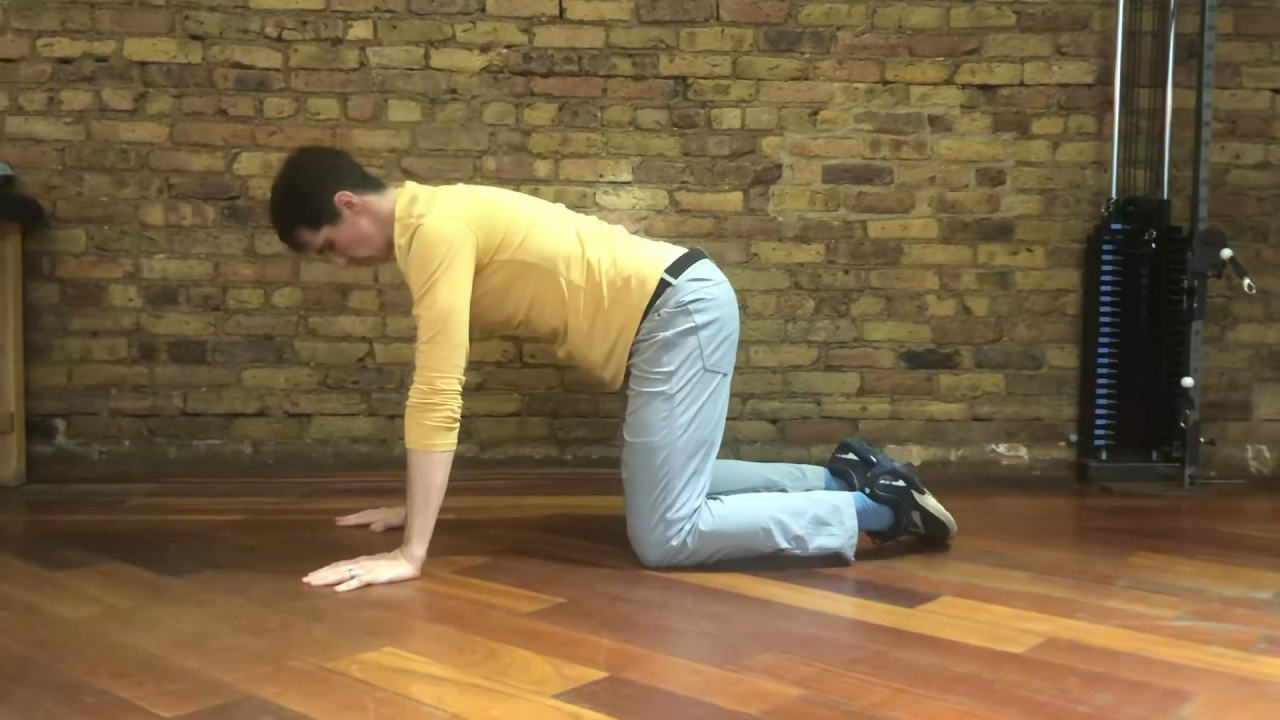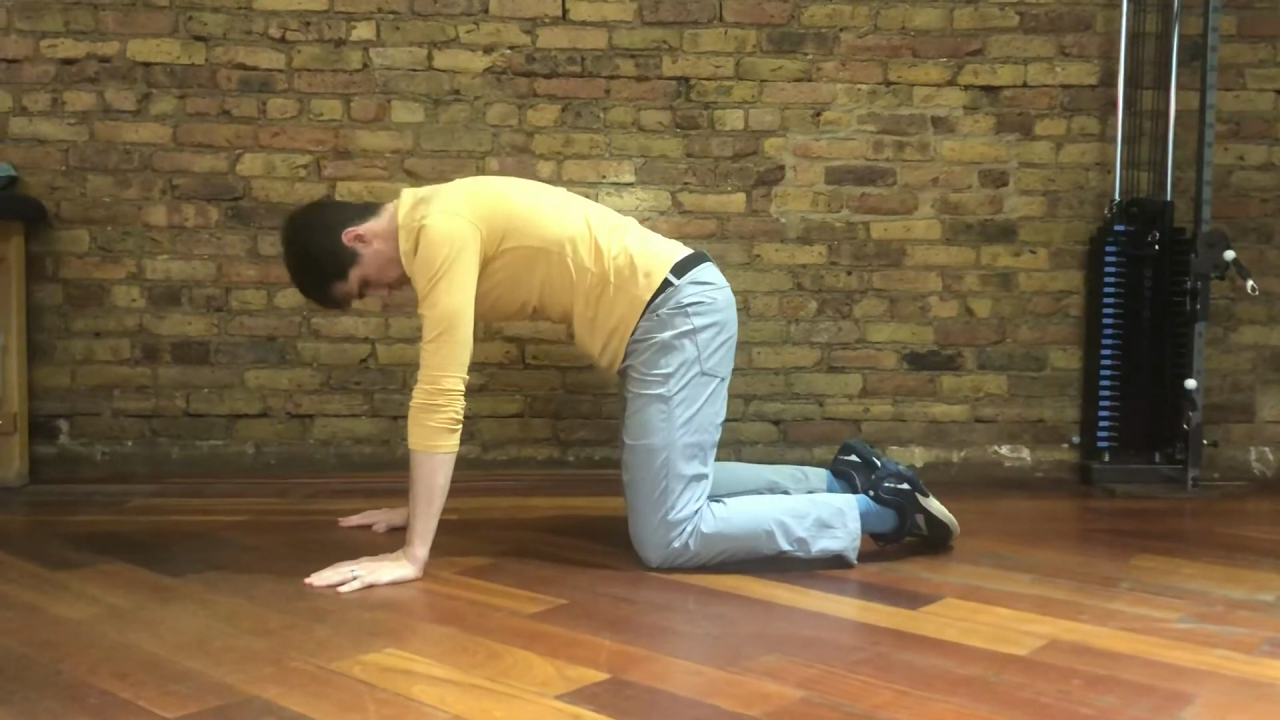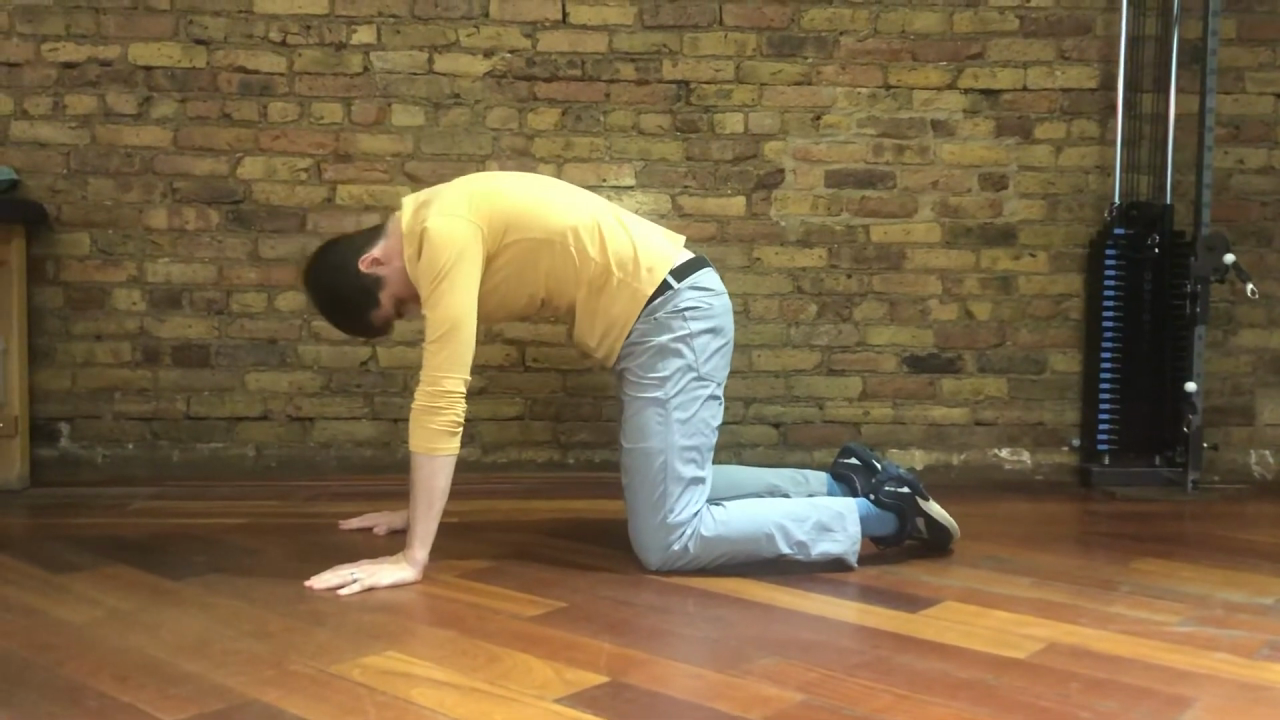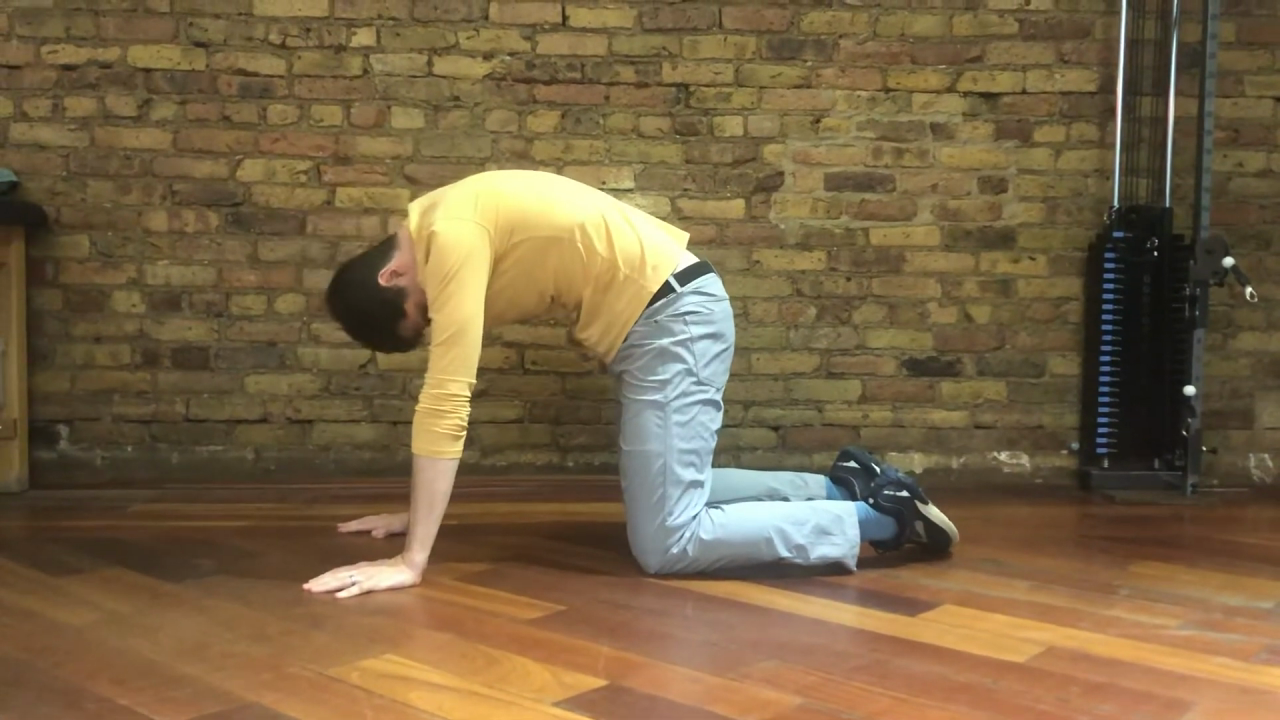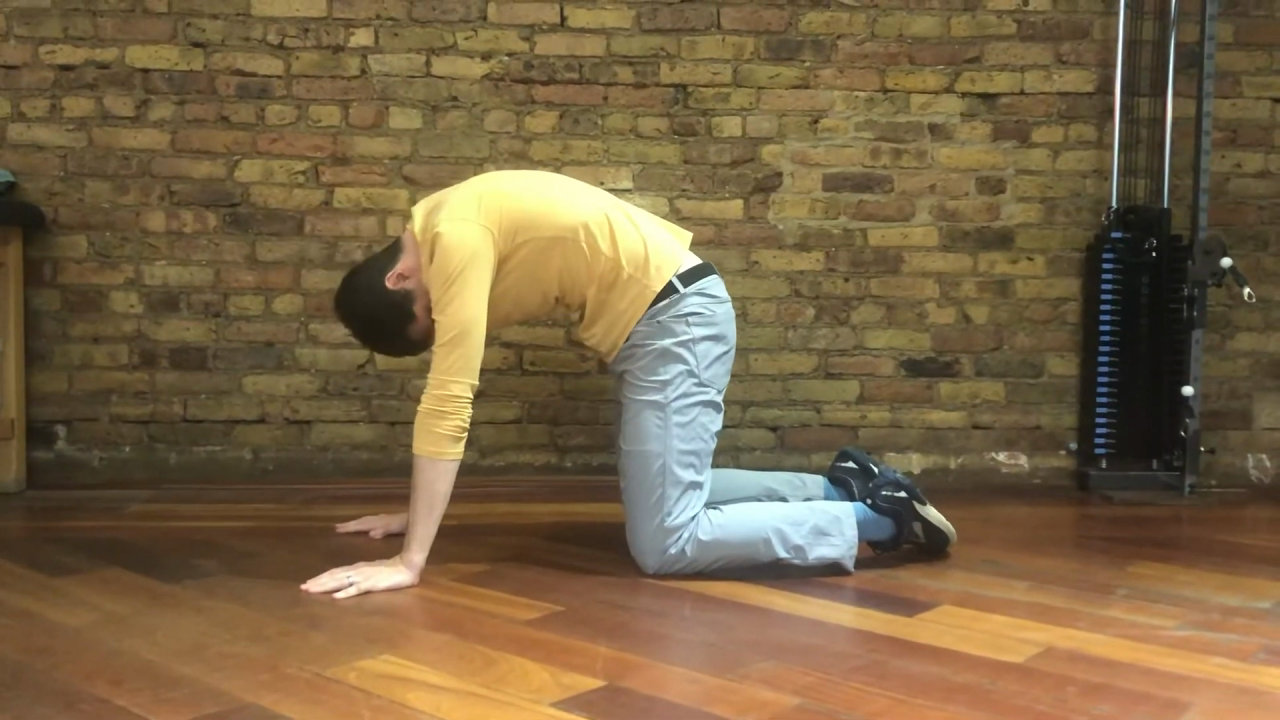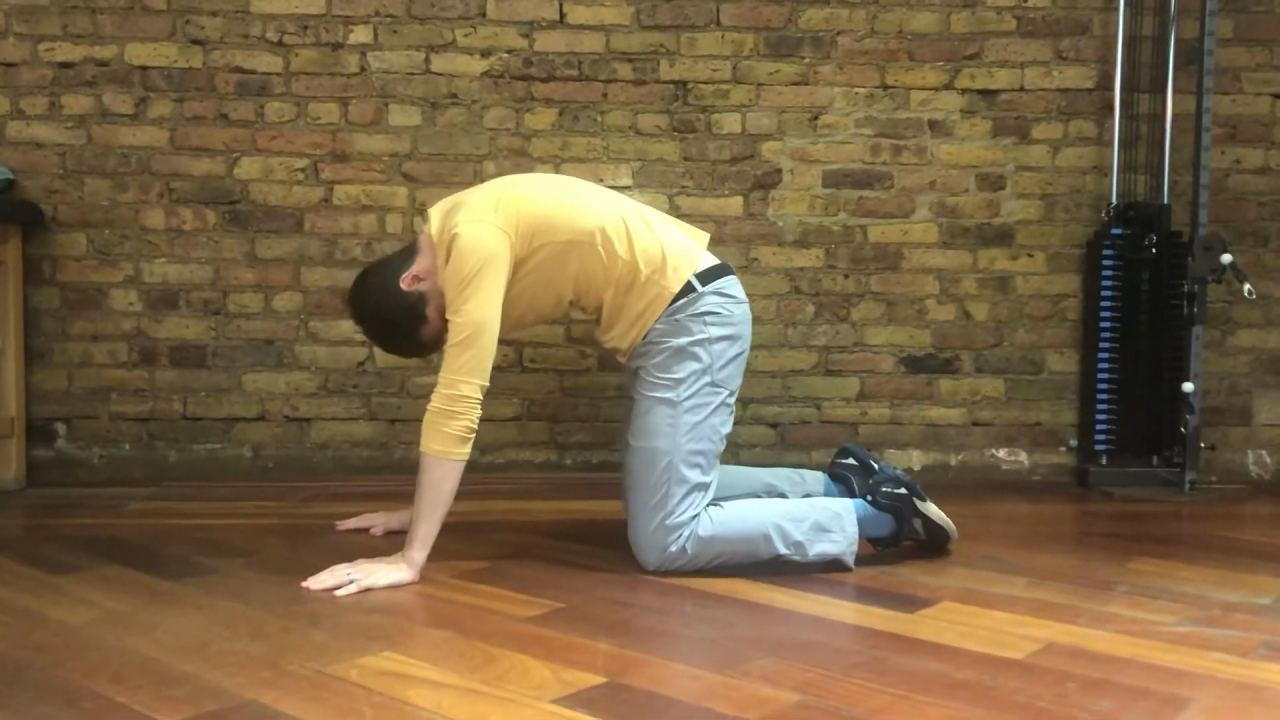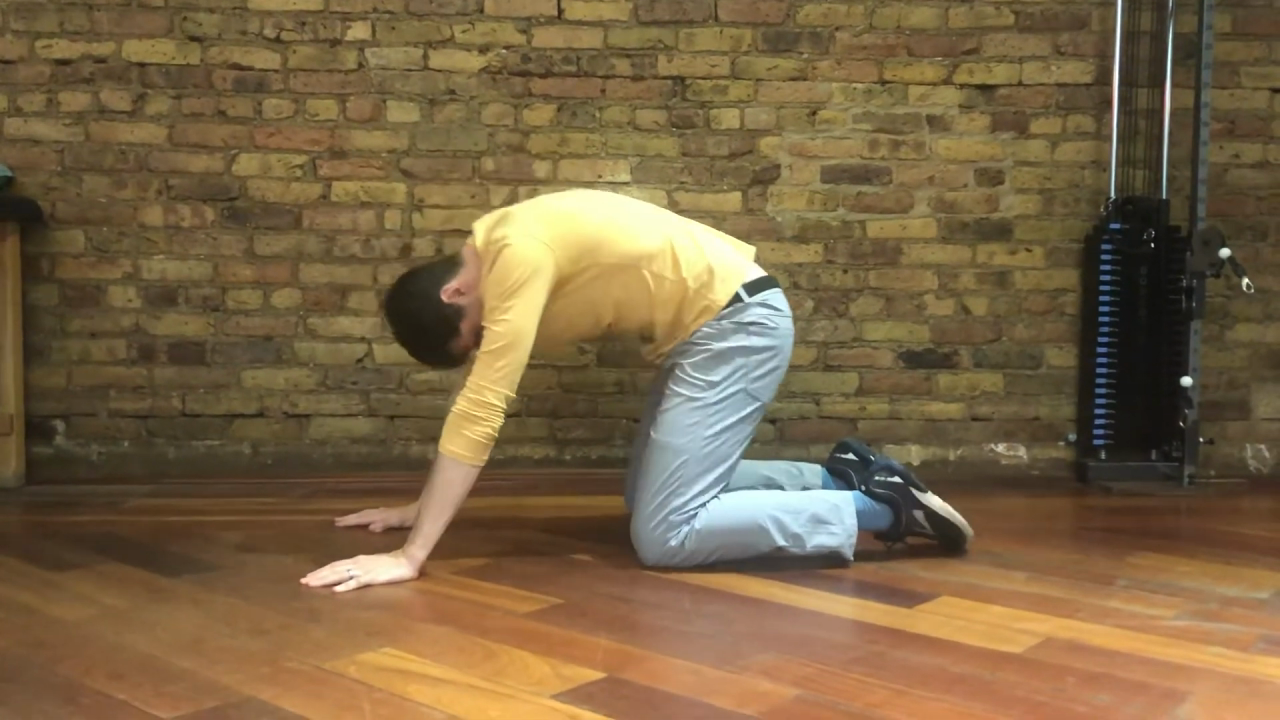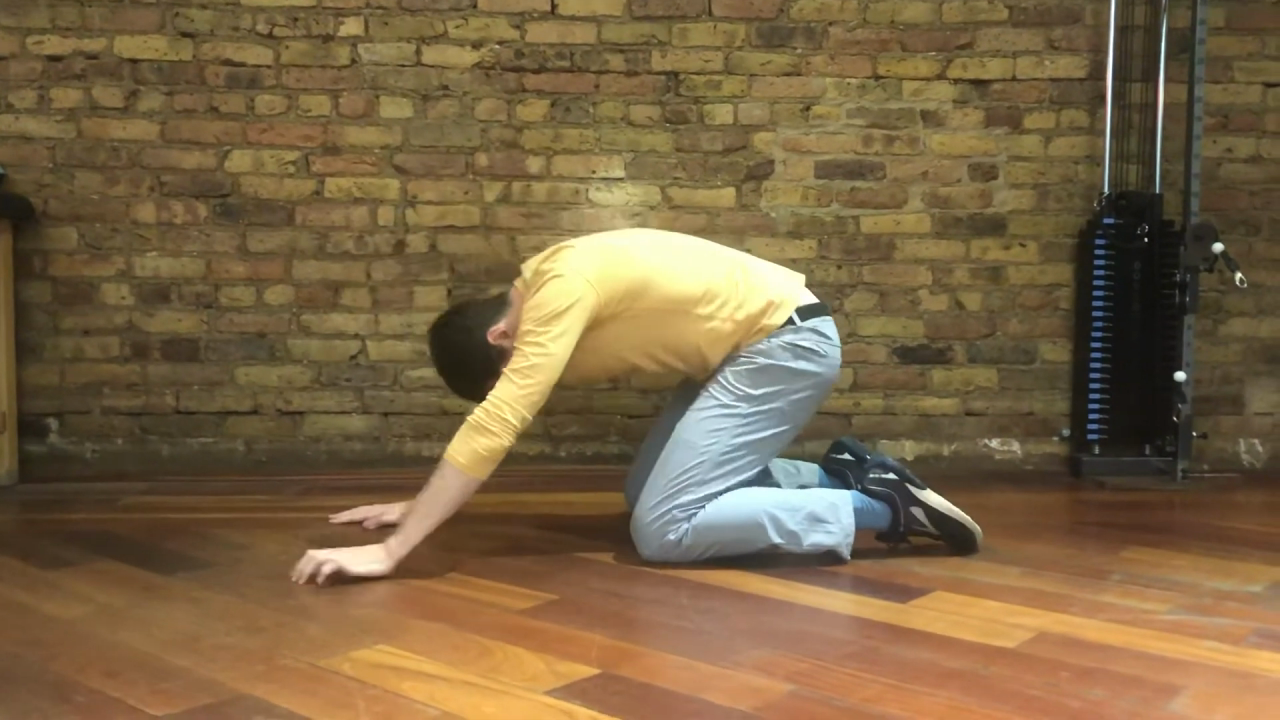
dt=0.4s
person 1, frame 1
left shoulder: (432, 227)
right shoulder: (436, 219)
left elbow: (436, 392)
right elbow: (437, 385)
left wrist: (410, 552)
right wrist: (413, 506)
left hip: (679, 309)
right hip: (670, 307)
left knee: (663, 537)
right knee: (667, 486)
left ankle: (872, 509)
right ankle: (841, 477)
person 1, frame 2
left shoulder: (437, 229)
right shoulder: (436, 221)
left elbow: (440, 390)
right elbow: (441, 383)
left wrist: (413, 554)
right wrist: (415, 507)
left hip: (680, 309)
right hip: (667, 309)
left knee: (666, 539)
right knee: (668, 487)
left ankle: (875, 512)
right ankle: (841, 480)
person 1, frame 3
left shoulder: (440, 233)
right shoulder: (438, 225)
left elbow: (441, 394)
right elbow: (441, 389)
left wrist: (411, 556)
right wrist: (415, 509)
left hip: (673, 312)
right hip: (662, 312)
left knee: (667, 541)
right knee: (666, 489)
left ankle: (876, 514)
right ankle: (842, 484)
person 1, frame 4
left shoulder: (449, 237)
right shoulder: (445, 230)
left elbow: (446, 396)
right elbow: (446, 392)
left wrist: (411, 560)
right wrist: (417, 511)
left hip: (673, 314)
right hip: (659, 315)
left knee: (665, 545)
right knee: (667, 489)
left ankle: (875, 517)
right ankle: (840, 487)
person 1, frame 5
left shoulder: (452, 238)
right shoulder: (447, 230)
left elbow: (448, 400)
right elbow: (447, 396)
left wrist: (409, 560)
right wrist: (415, 513)
left hip: (675, 314)
right hip: (661, 315)
left knee: (665, 545)
right knee: (666, 490)
left ankle: (873, 517)
right ankle: (839, 489)
person 1, frame 6
left shoulder: (470, 241)
right shoulder: (462, 235)
left elbow: (457, 399)
right elbow: (457, 393)
left wrist: (409, 558)
right wrist: (418, 509)
left hip: (692, 312)
right hip: (673, 314)
left knee: (665, 542)
right knee: (667, 489)
left ankle: (875, 514)
right ankle: (841, 484)
person 1, frame 7
left shoulder: (516, 254)
right shoulder: (500, 253)
left elbow: (481, 406)
right elbow: (479, 398)
left wrist: (410, 556)
right wrist: (419, 507)
left hip: (739, 320)
right hip: (711, 323)
left knee: (664, 535)
right knee: (652, 494)
left ankle: (876, 508)
right ankle: (838, 477)
person 1, frame 8
left shoulder: (562, 288)
right shoulder: (546, 295)
left elbow: (495, 425)
right elbow: (493, 413)
left wrist: (389, 552)
right wrist: (414, 506)
left hip: (790, 341)
right hip: (752, 341)
left knee: (662, 528)
right knee: (646, 492)
left ankle: (875, 508)
right ankle: (835, 476)
